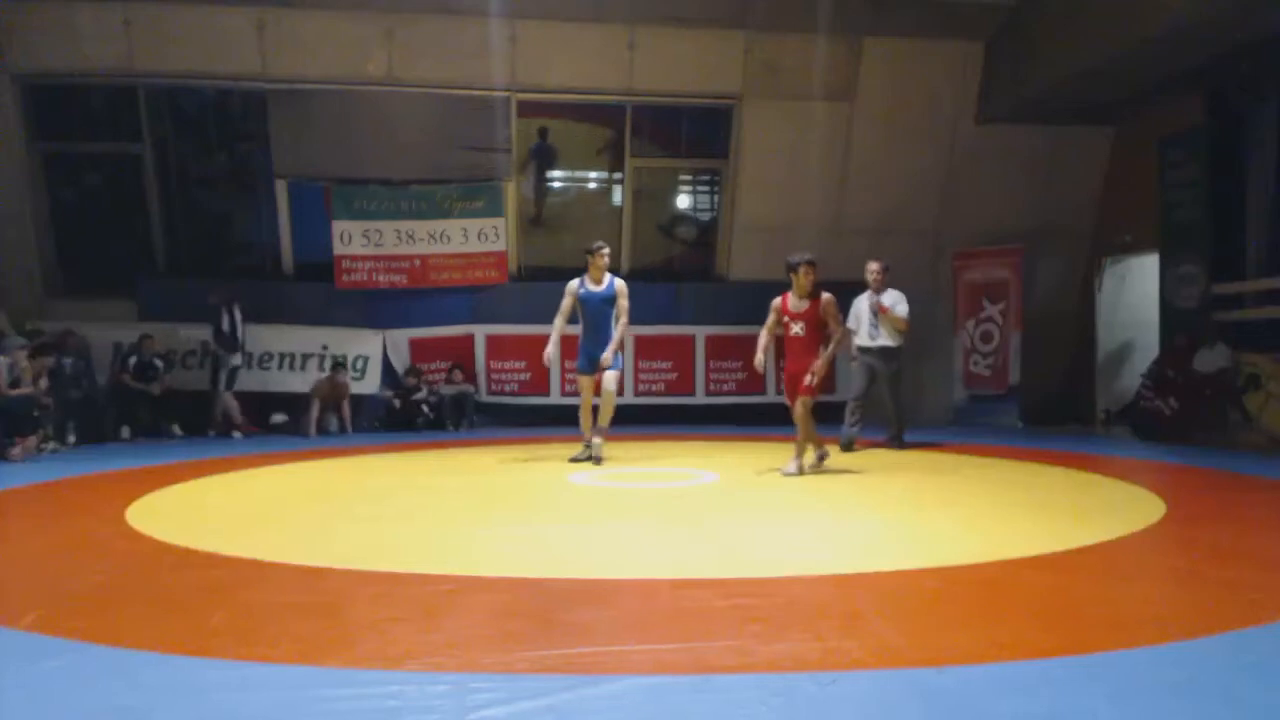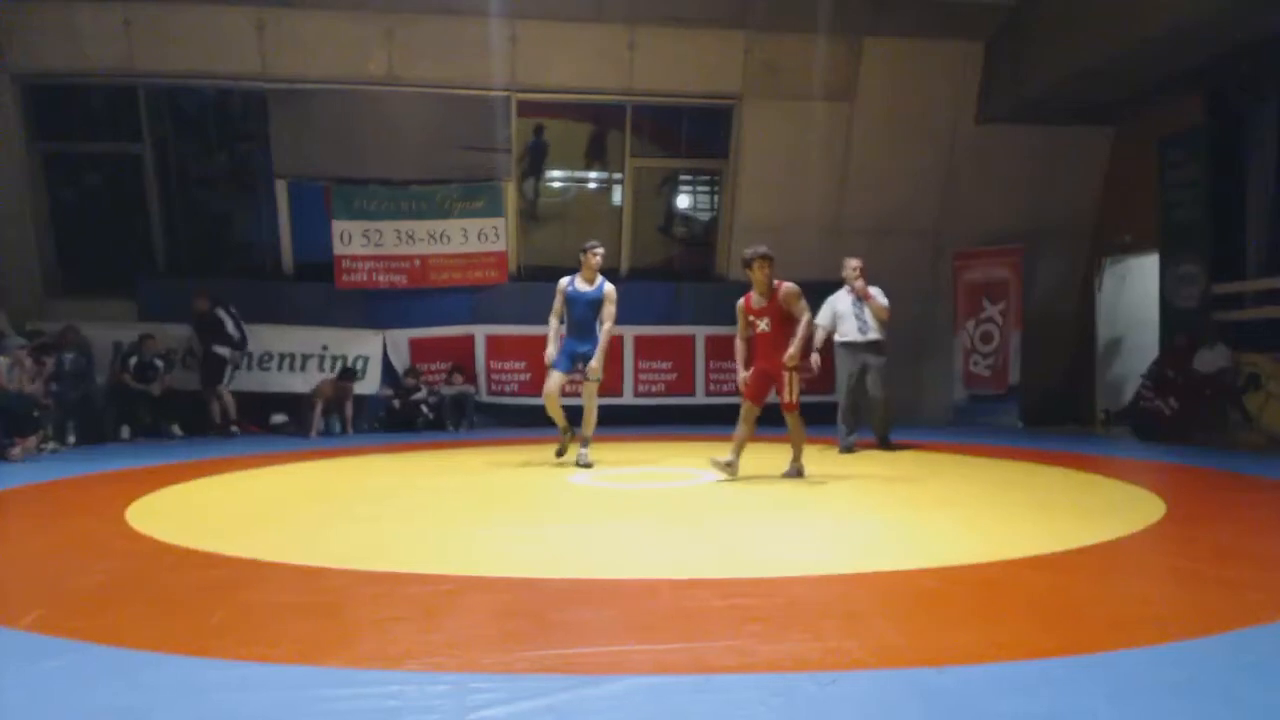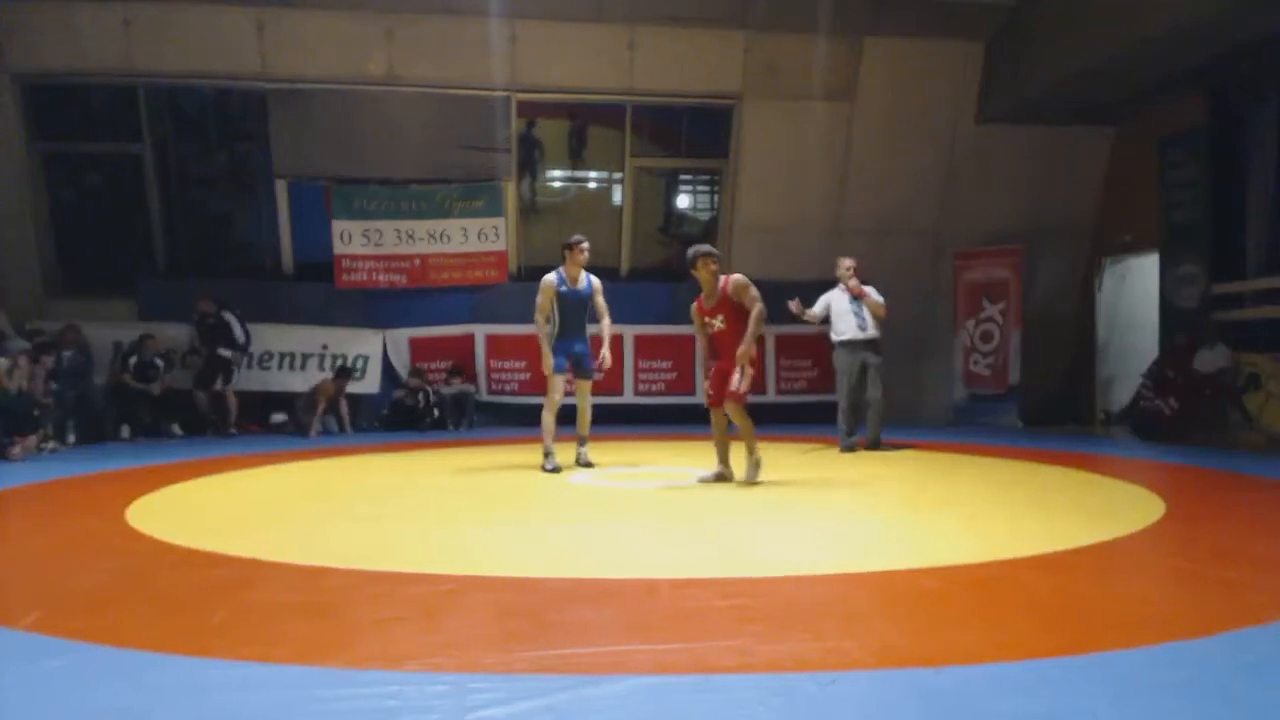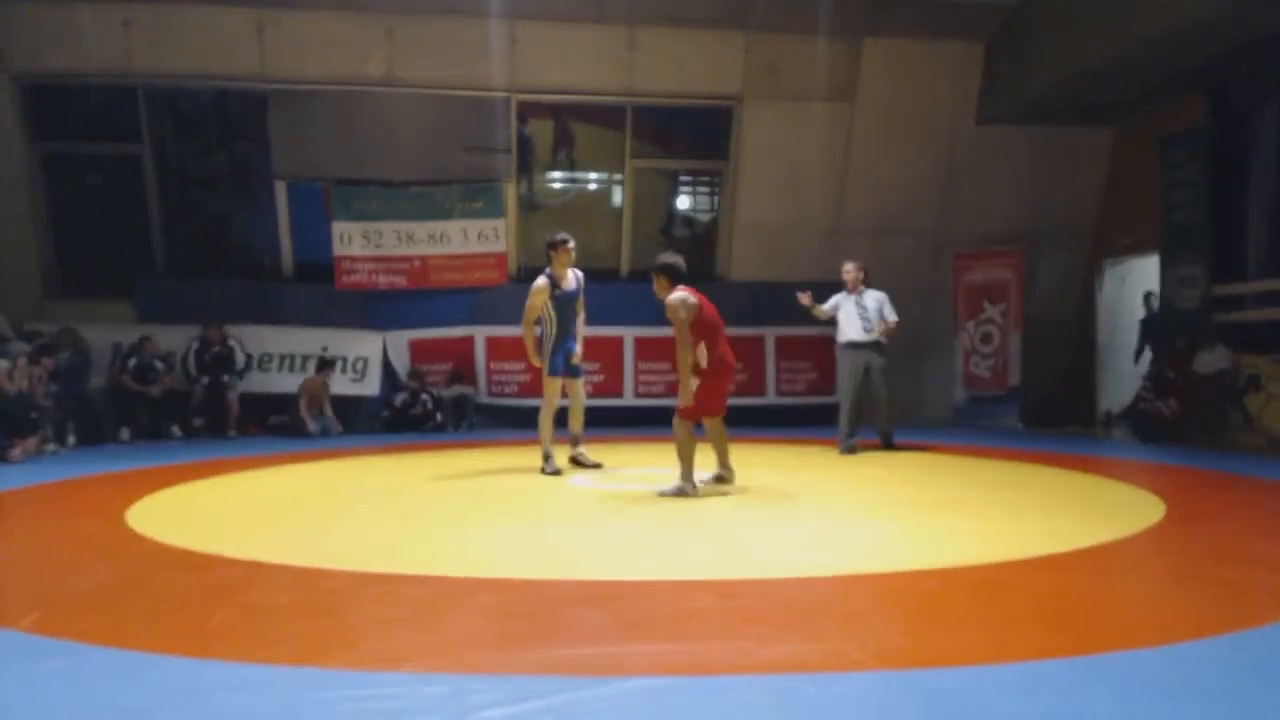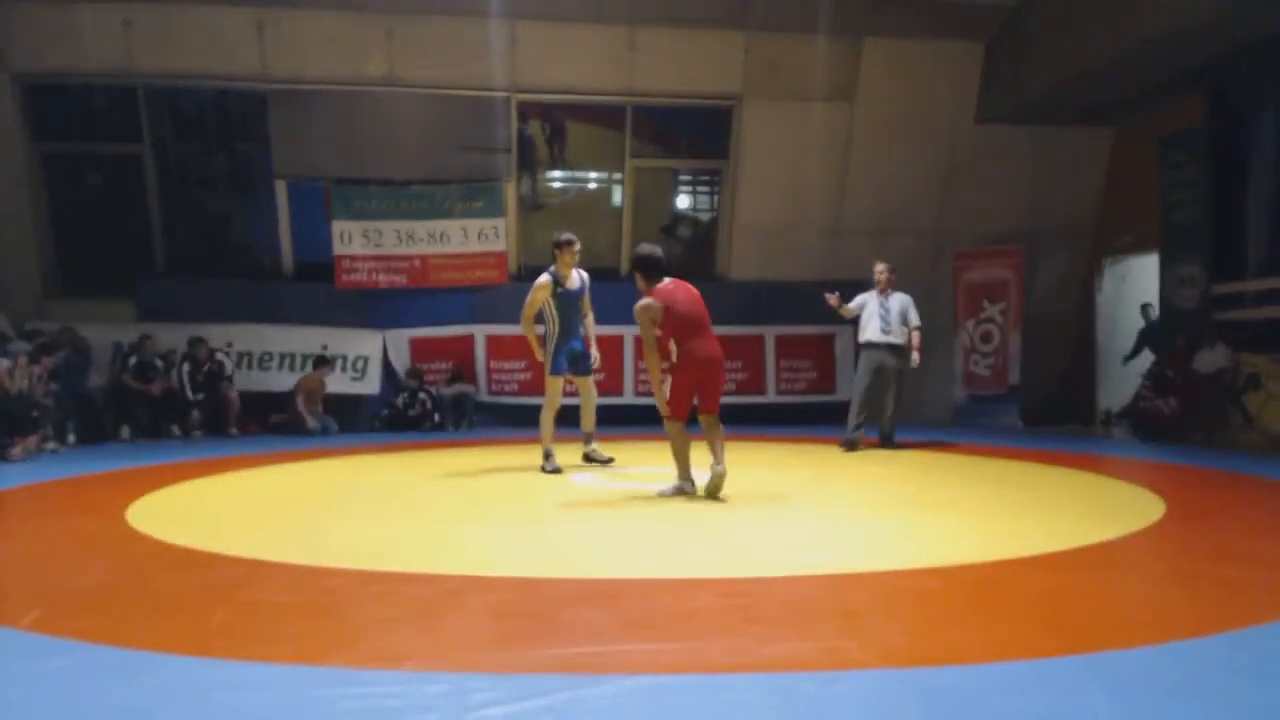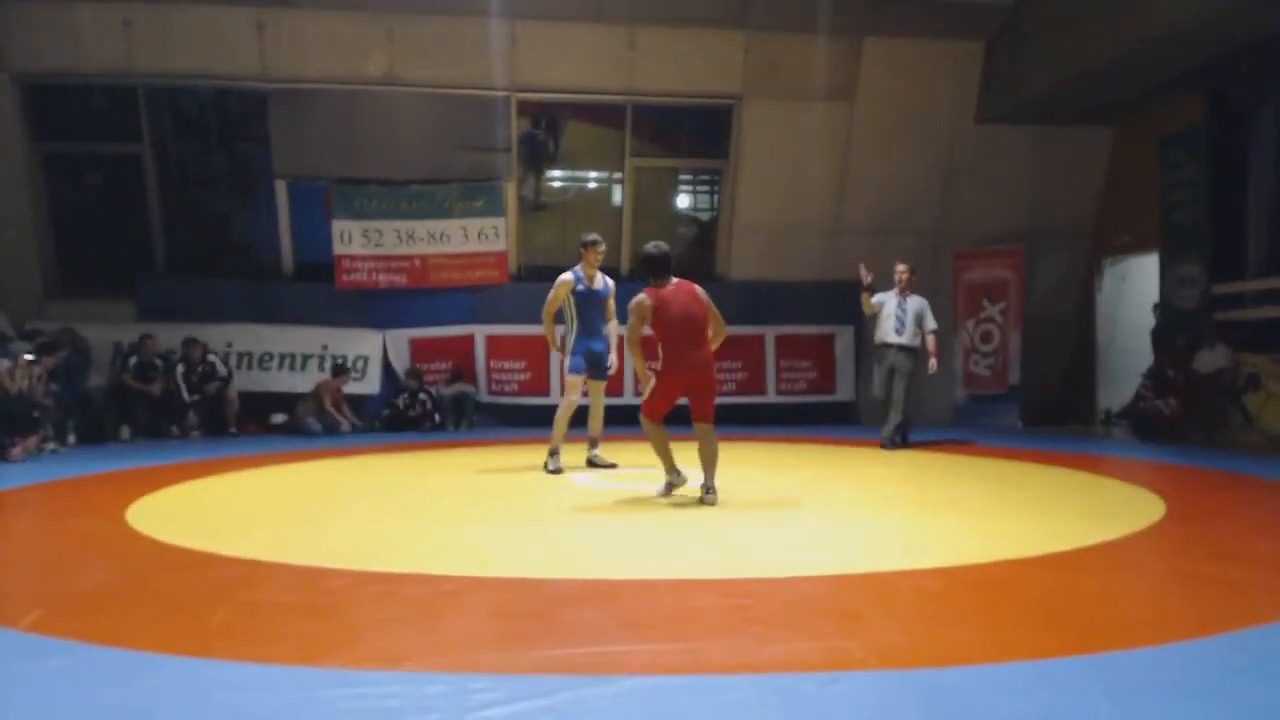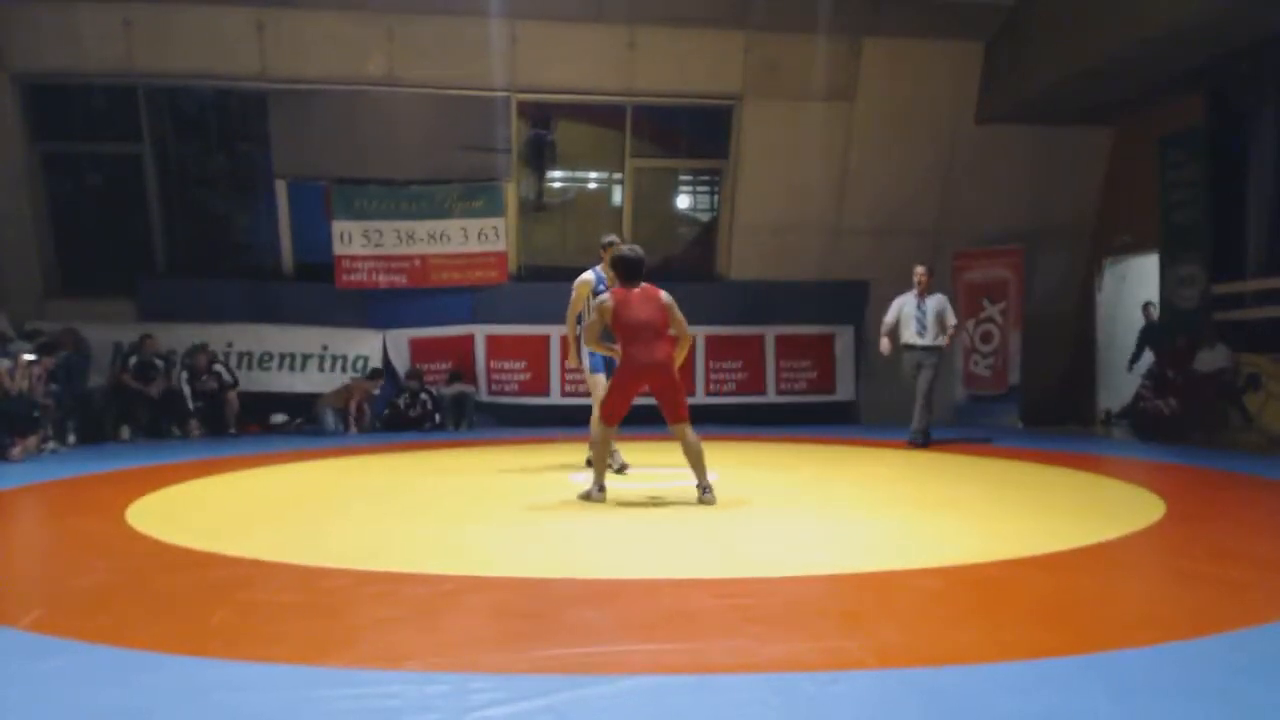
dt=0.4s
person 1, frame 1
left shoulder: (825, 300)
right shoulder: (779, 303)
left elbow: (837, 330)
right elbow: (767, 331)
left wrist: (825, 359)
right wrist: (760, 353)
left hip: (813, 363)
right hip: (790, 364)
left knee: (802, 406)
right knee: (798, 411)
left ankle: (797, 460)
right ankle: (820, 449)
person 1, frame 2
left shoulder: (787, 291)
right shoulder: (743, 304)
left elbow: (805, 317)
right elbow: (741, 338)
left wrist: (796, 346)
right wrist: (740, 368)
left hip: (785, 362)
right hip: (760, 363)
left knee: (790, 413)
right knee: (747, 410)
left ankle: (797, 462)
right ankle: (733, 461)
person 1, frame 3
left shoulder: (737, 283)
right shoulder: (697, 307)
left elbow: (758, 309)
right elbow: (703, 342)
left wrist: (748, 343)
right wrist: (706, 375)
left hip: (742, 356)
right hip: (719, 360)
left knee: (732, 406)
right knee: (716, 413)
left ankle: (753, 455)
right ankle: (723, 467)
person 1, frame 4
left shoulder: (674, 301)
right shoulder: (691, 297)
left elbow: (683, 343)
left wrist: (684, 383)
right wrist: (687, 380)
left hip: (709, 366)
right hip: (726, 364)
left knee: (682, 420)
right knee: (712, 417)
left ankle: (687, 482)
right ankle: (724, 470)
person 1, frame 5
left shoulder: (645, 306)
right shoulder: (687, 287)
left elbow: (650, 350)
left wrist: (658, 391)
left hip: (687, 362)
right hip: (714, 357)
left knee: (674, 420)
right knee: (710, 418)
left ankle: (685, 481)
right ankle: (718, 465)
person 1, frame 6
left shoulder: (641, 301)
right shoulder: (696, 290)
left elbow: (633, 344)
right elbow: (720, 329)
left wrist: (641, 372)
left hip: (672, 368)
right hip: (703, 366)
left knee: (649, 417)
right knee: (704, 426)
left ankle: (673, 474)
right ankle: (709, 487)
person 1, frame 7
left shoulder: (606, 300)
right shoulder: (662, 296)
left elbow: (590, 340)
right elbow: (686, 336)
right wrist: (672, 364)
left hip: (631, 366)
right hip: (662, 365)
left knee: (605, 423)
right knee: (681, 425)
left ankle: (597, 486)
right ankle: (704, 487)
person 2, frame 1
left shoulder: (618, 285)
right shoulder: (575, 286)
left elbow: (624, 320)
right elbow: (562, 316)
left wrist: (612, 349)
right wrist: (551, 345)
left hip: (609, 347)
right hip: (586, 347)
left knee: (609, 390)
right knee: (585, 398)
left ankle: (598, 438)
right ankle: (588, 446)
person 2, frame 2
left shoulder: (607, 288)
right shoulder: (565, 283)
left elbow: (608, 325)
right elbow: (555, 316)
left wrist: (598, 357)
right wrist: (551, 345)
left hip: (592, 347)
right hip: (568, 345)
left knee: (590, 400)
right knee: (549, 394)
left ankle: (583, 451)
right ankle: (566, 431)
person 2, frame 3
left shoulder: (594, 282)
right shoulder: (551, 281)
left elbow: (604, 317)
right elbow: (540, 318)
left wrist: (606, 347)
right wrist: (546, 352)
left hip: (581, 344)
right hip: (558, 345)
left knee: (585, 399)
right knee: (554, 399)
left ankle: (581, 450)
right ankle: (548, 455)
person 2, frame 4
left shoulder: (578, 276)
right shoulder: (542, 285)
right elbow: (527, 322)
left wrist: (579, 342)
right wrist: (532, 354)
left hip: (571, 344)
right hip: (553, 345)
left knee: (578, 399)
right knee: (551, 402)
left ankle: (577, 452)
right ankle: (547, 458)
person 2, frame 5
left shoulder: (583, 278)
right shoulder: (545, 282)
left elbow: (587, 313)
right elbow: (526, 317)
left wrist: (593, 345)
right wrist: (536, 348)
left hip: (578, 342)
right hip: (557, 344)
left knee: (589, 395)
right knee: (553, 400)
left ankle: (590, 449)
right ankle: (548, 456)
person 2, frame 6
left shoulder: (608, 284)
right shoulder: (567, 280)
left elbow: (611, 319)
right elbow: (547, 313)
left wrist: (613, 351)
right wrist: (554, 345)
left hip: (600, 345)
right hip: (577, 345)
left knee: (598, 400)
right knee: (572, 398)
left ankle: (593, 453)
right ankle: (553, 454)
person 2, frame 7
right shoulder: (588, 279)
right elbow: (571, 314)
right wrist: (573, 346)
right hip: (590, 345)
left knee: (603, 398)
right knee: (601, 396)
left ankle: (595, 454)
right ankle: (611, 453)
person 3, frame 1
left shoulder: (896, 297)
right shoulder: (859, 301)
left elbow: (903, 325)
right elbow: (854, 331)
left wrist: (883, 309)
right wrist: (855, 356)
left hip: (888, 354)
right hip: (864, 355)
left knee: (892, 399)
right knee: (855, 396)
left ankle: (895, 438)
right ankle: (848, 439)
person 3, frame 2
left shoulder: (875, 292)
right shoulder: (835, 299)
left elbow: (885, 315)
right elbow: (823, 326)
left wrist: (866, 295)
right wrist: (816, 349)
left hip: (873, 350)
right hip: (848, 351)
left knee: (877, 395)
right knee: (846, 397)
left ankle: (882, 437)
right ankle: (846, 441)
person 3, frame 3
left shoulder: (869, 291)
right shoulder: (831, 297)
left elbow: (882, 312)
right elbow: (815, 315)
left wrist: (861, 294)
right wrist: (801, 311)
left hip: (871, 348)
right hip: (846, 349)
left knee: (874, 396)
right knee: (847, 396)
left ankle: (873, 439)
right ankle: (847, 440)
person 3, frame 4
left shoulder: (879, 297)
right shoulder: (840, 299)
left elbow: (893, 322)
right elbow: (824, 312)
left wrist: (886, 328)
right wrist: (811, 306)
left hip: (875, 351)
right hip: (850, 351)
left knee: (882, 396)
right knee: (848, 397)
left ankle: (886, 438)
right ankle: (847, 441)
person 3, frame 5
left shoulder: (904, 300)
right shoulder: (865, 298)
left elbow: (914, 327)
right elbow: (850, 311)
left wrist: (915, 349)
right wrist: (839, 305)
left hip: (894, 352)
right hip: (869, 351)
left knee: (892, 397)
right knee: (860, 394)
left ankle: (886, 437)
right ankle: (852, 437)
person 3, frame 6
left shoulder: (921, 303)
right shoulder: (883, 298)
left elbow: (929, 332)
right elbow: (868, 308)
left wrist: (932, 355)
right wrist: (866, 288)
left hip: (907, 354)
right hip: (884, 352)
left knee: (899, 398)
right knee: (881, 394)
left ankle: (888, 436)
right ankle: (901, 428)
person 3, frame 7
left shoulder: (940, 300)
right shoulder: (902, 301)
left elbow: (952, 324)
right elbow: (888, 322)
left wrist: (948, 336)
right wrist: (885, 337)
left hip: (931, 353)
right hip: (910, 352)
left knee: (924, 392)
right knee: (918, 394)
left ankle: (918, 433)
right ankle: (921, 434)
